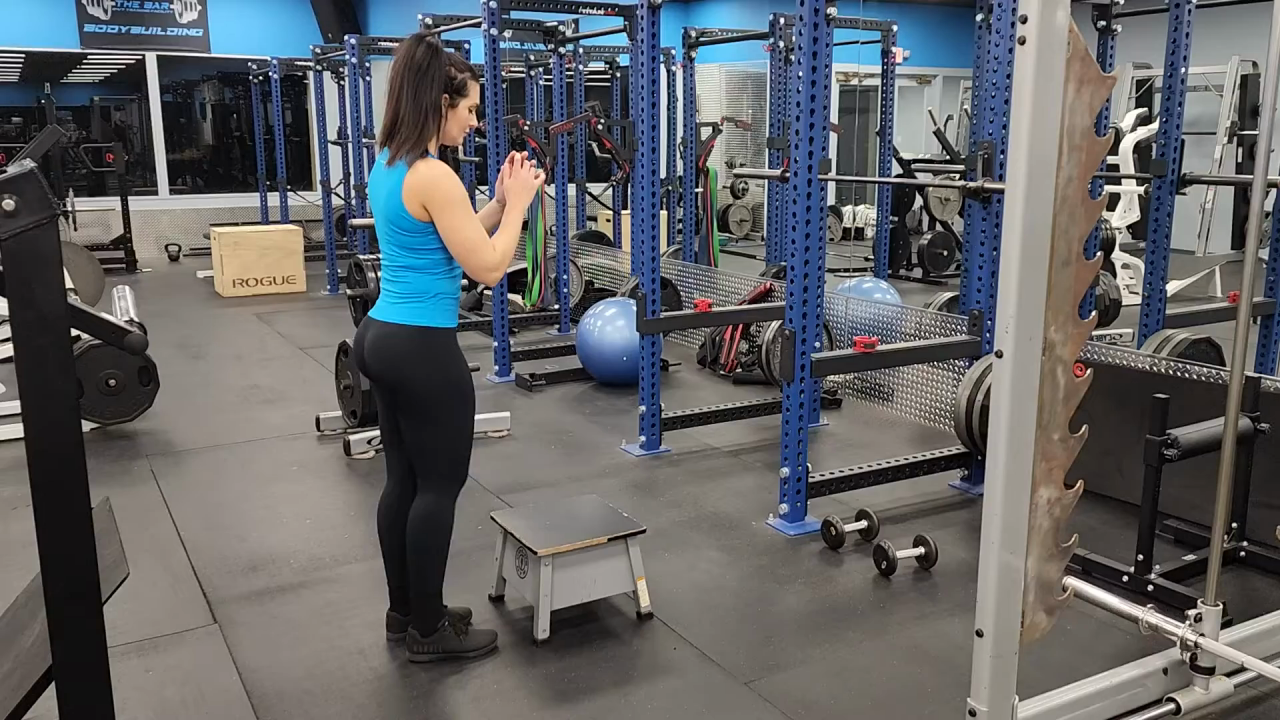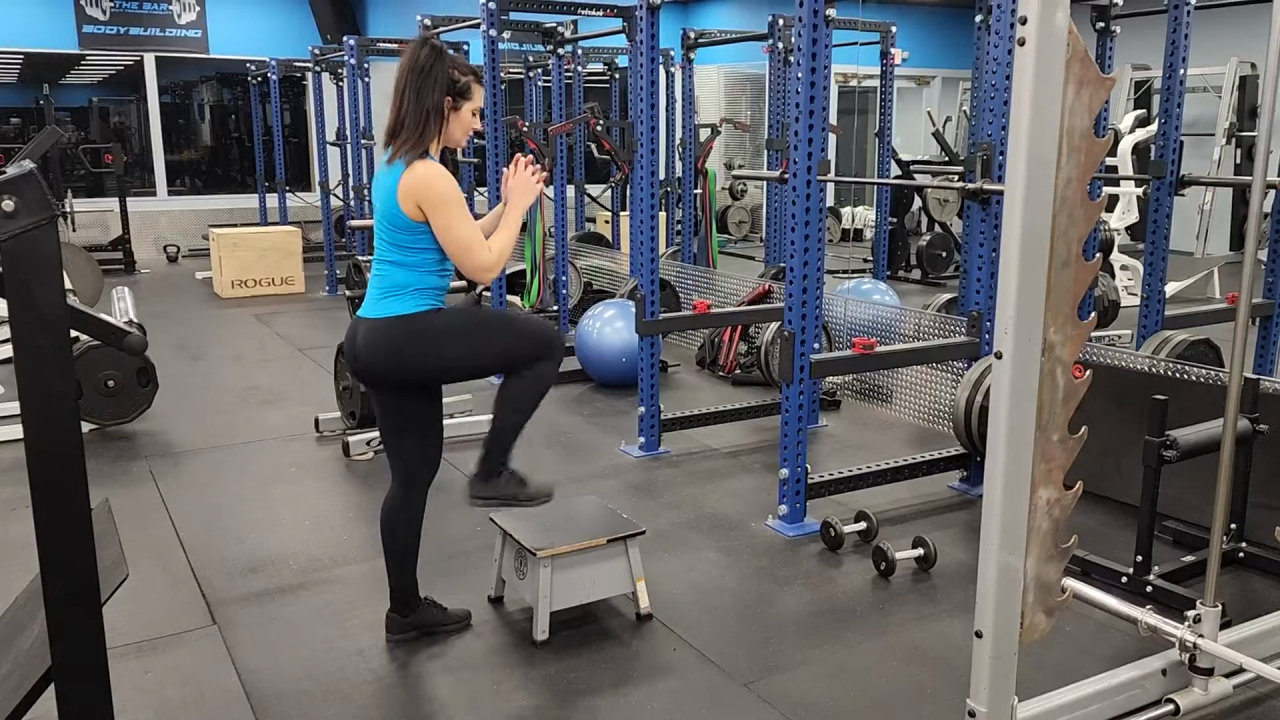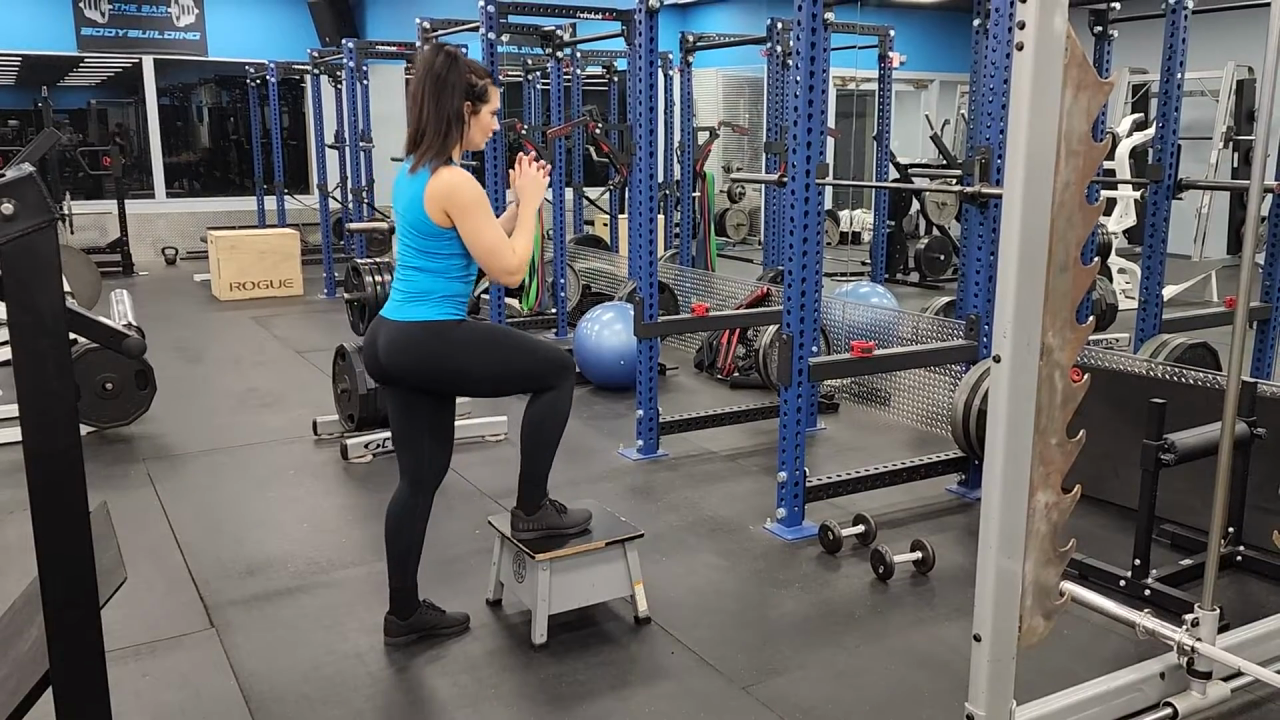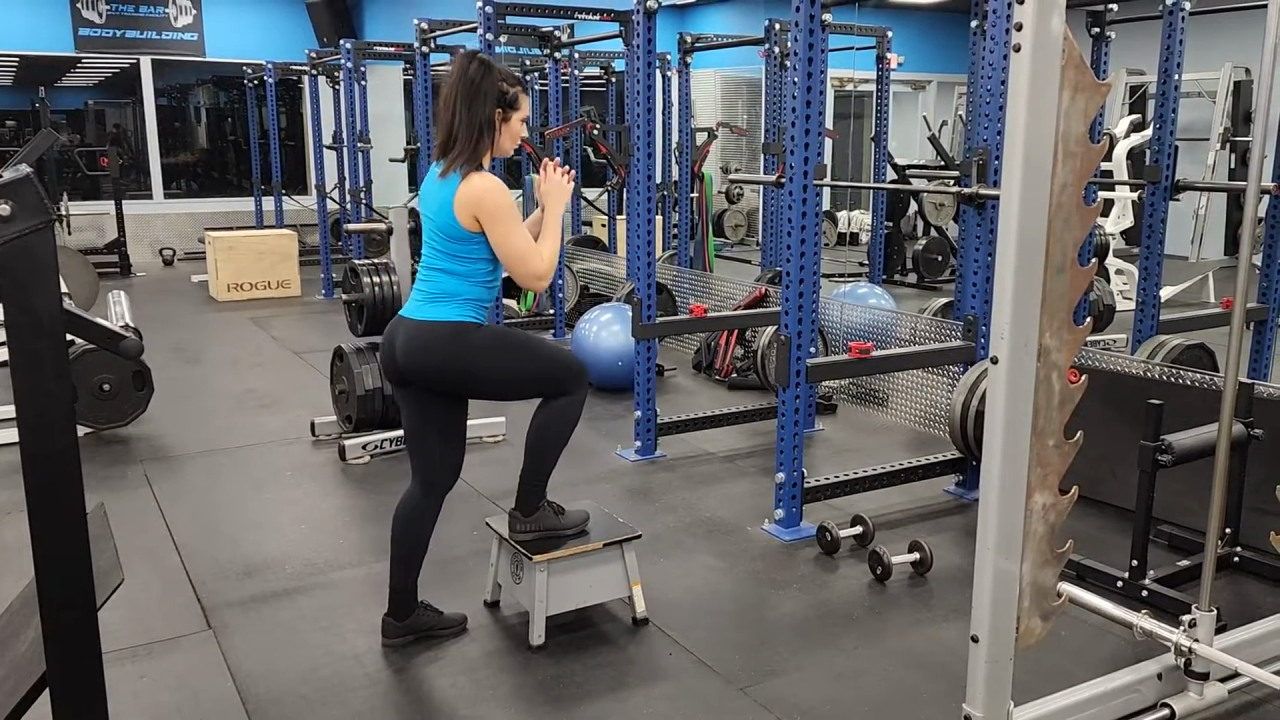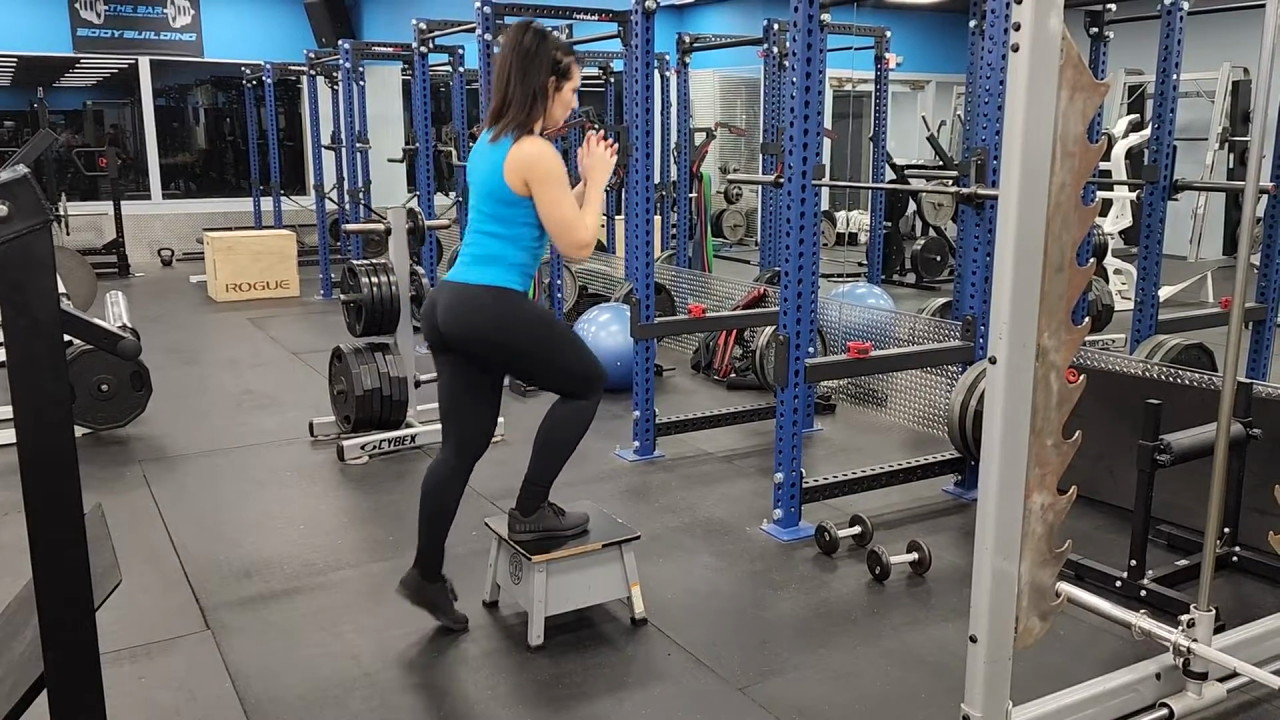
dt=0.4s
person 1, frame 1
left shoulder: (388, 165)
right shoulder: (432, 176)
right elbow: (488, 268)
left wrist: (498, 201)
right wrist: (519, 205)
left hip: (382, 336)
right hip: (420, 346)
left knee: (408, 479)
right knee: (439, 485)
left ankle: (405, 612)
right ankle: (432, 630)
person 1, frame 2
left shoulder: (395, 164)
right shoulder: (428, 177)
left elbow: (451, 245)
right elbow: (482, 267)
left wrist: (506, 204)
right wrist: (519, 207)
left hip: (372, 337)
right hip: (407, 336)
left knee: (412, 473)
right knee: (544, 343)
left ankle: (406, 610)
right ankle: (492, 474)
person 1, frame 3
left shoulder: (413, 170)
right shoulder: (455, 183)
right elbow: (509, 270)
left wrist: (519, 205)
right wrist: (530, 203)
left hip: (391, 340)
right hip: (430, 342)
left knee: (419, 477)
right knee: (557, 371)
left ankle: (404, 612)
right ankle: (532, 508)
person 1, frame 4
left shoulder: (440, 174)
right shoulder: (484, 189)
right elbow: (535, 275)
left wrist: (543, 210)
right wrist: (555, 208)
left hip: (409, 340)
right hip: (449, 344)
left knee: (432, 479)
right knee: (570, 378)
left ankle: (402, 613)
right ankle: (530, 510)
person 1, frame 5
left shoulder: (489, 141)
right shoulder: (536, 153)
right elbow: (577, 245)
left wrist: (583, 181)
right wrist: (598, 181)
left hip: (448, 305)
right hip: (492, 309)
left knee: (463, 444)
right knee: (587, 382)
left ankle: (426, 575)
right ankle: (531, 513)
